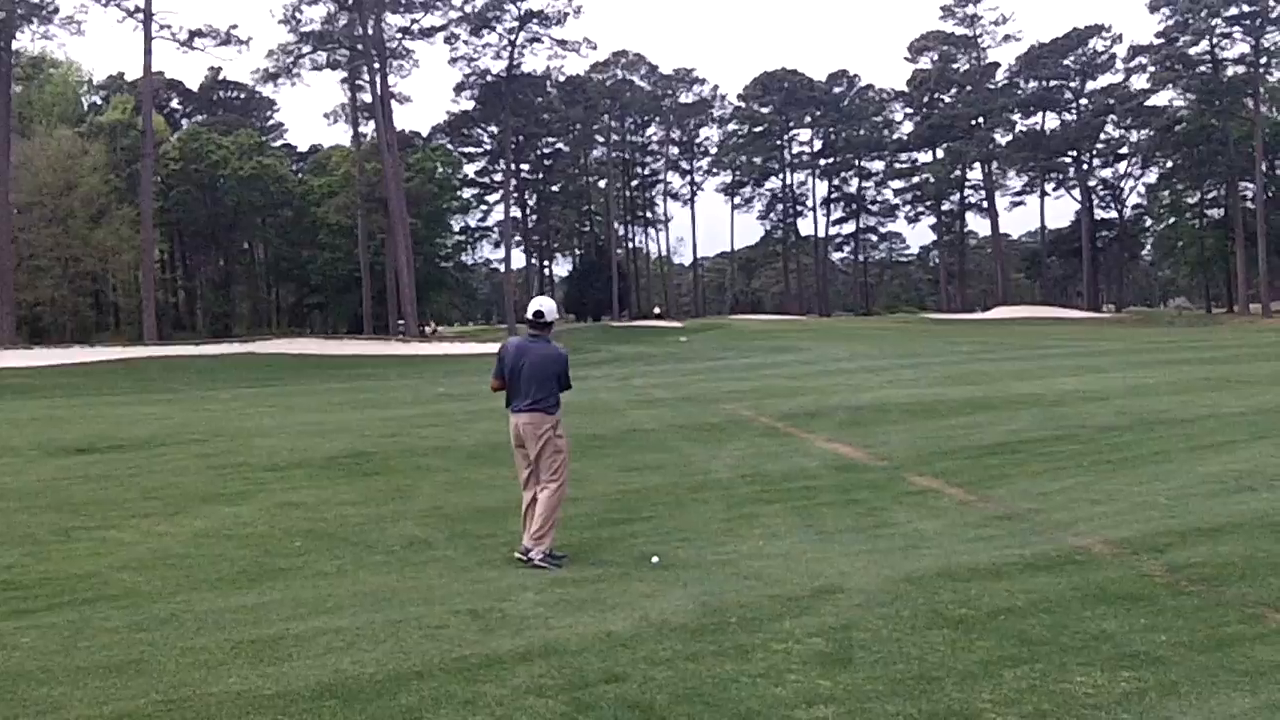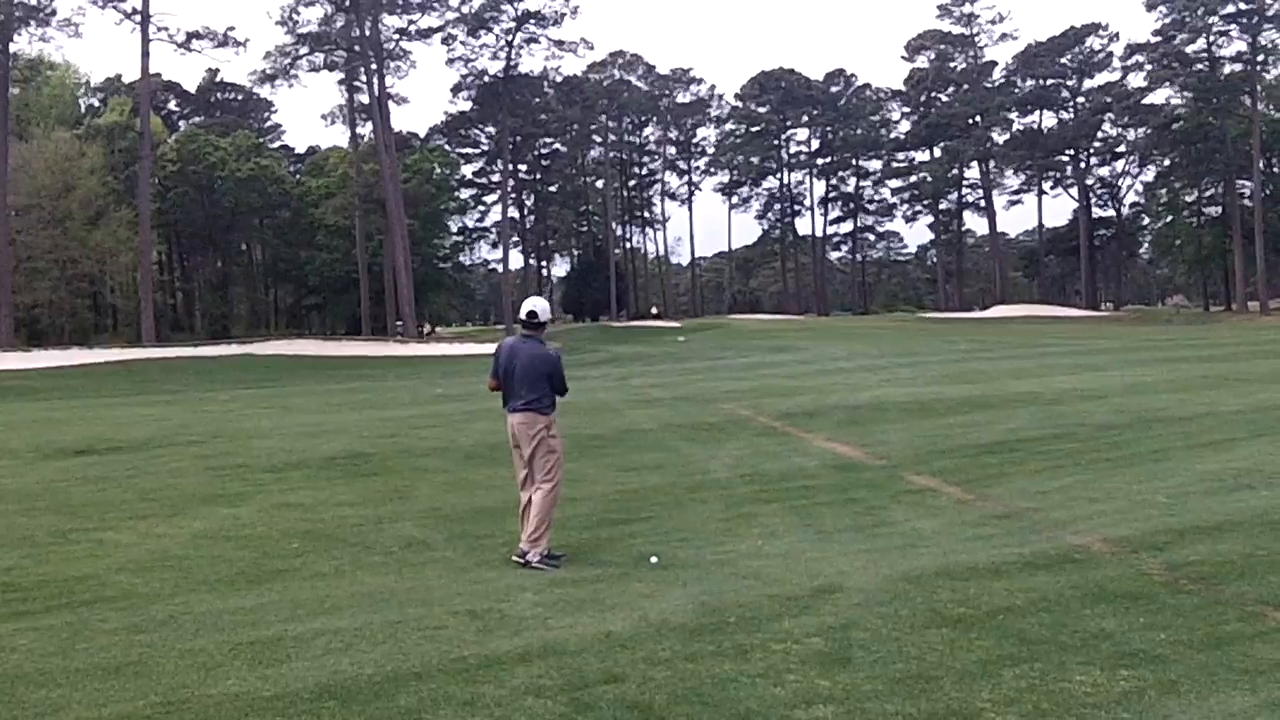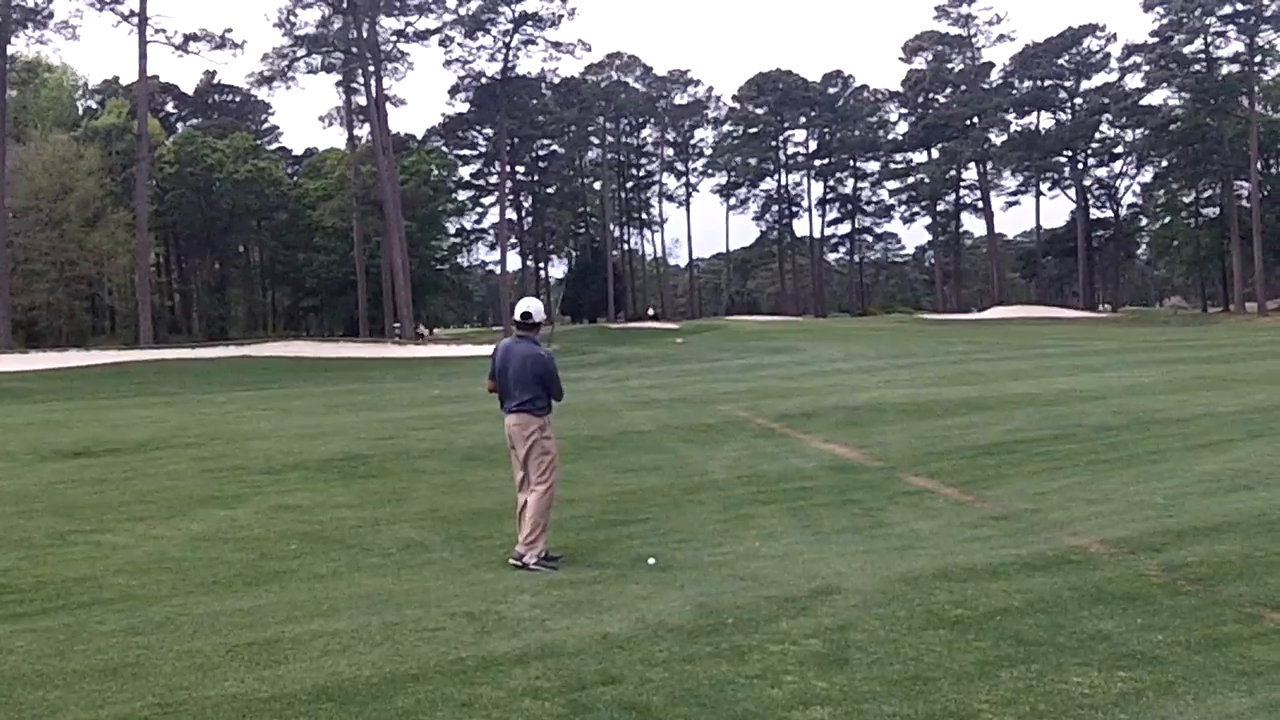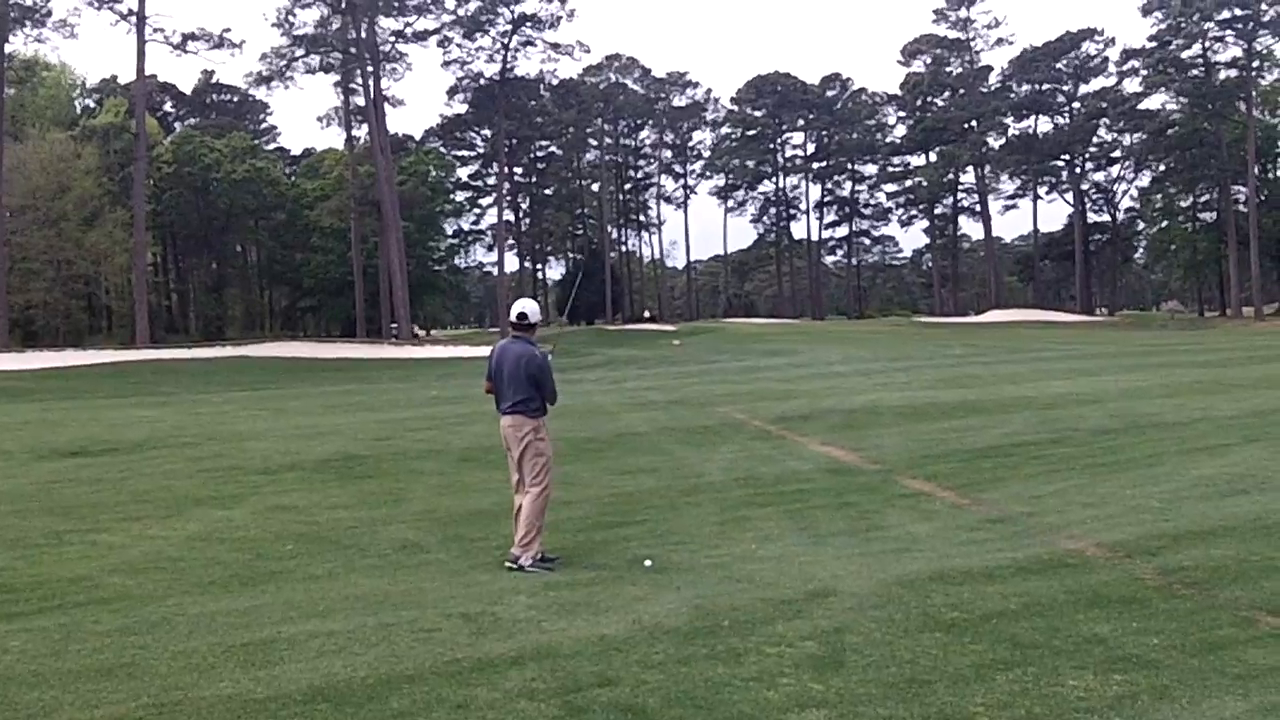
dt=0.2s
person 1, frame 1
left shoulder: (509, 347)
right shoulder: (558, 355)
left elbow: (495, 385)
right elbow: (564, 387)
left hip: (517, 420)
right hip: (544, 422)
left knee: (531, 486)
right knee: (553, 484)
left ankle: (533, 545)
right ankle: (534, 546)
person 1, frame 2
left shoulder: (505, 347)
right shoulder: (549, 356)
left elbow: (493, 384)
right elbow: (561, 391)
left hip: (515, 420)
right hip: (539, 422)
left knee: (528, 486)
right knee: (547, 484)
left ankle: (532, 545)
right ankle: (531, 549)
person 1, frame 3
left shoulder: (502, 348)
right shoulder: (541, 357)
left elbow: (492, 386)
right elbow: (558, 396)
left hip: (512, 421)
right hip: (534, 423)
left knee: (526, 487)
right knee: (542, 486)
left ankle: (531, 547)
right ankle: (528, 552)
person 1, frame 4
left shoulder: (498, 349)
right shoulder: (536, 356)
left elbow: (489, 387)
right elbow: (551, 399)
left hip: (507, 422)
right hip: (529, 425)
left knee: (522, 488)
right knee: (537, 488)
left ankle: (528, 548)
right ankle: (523, 554)
